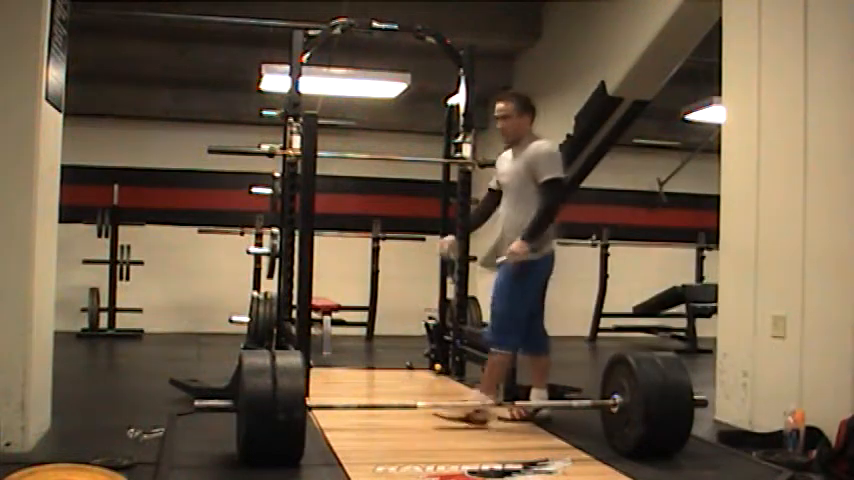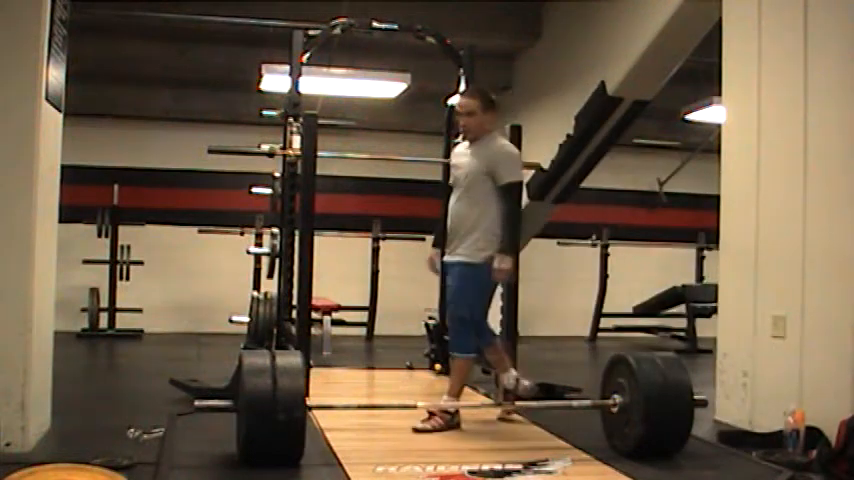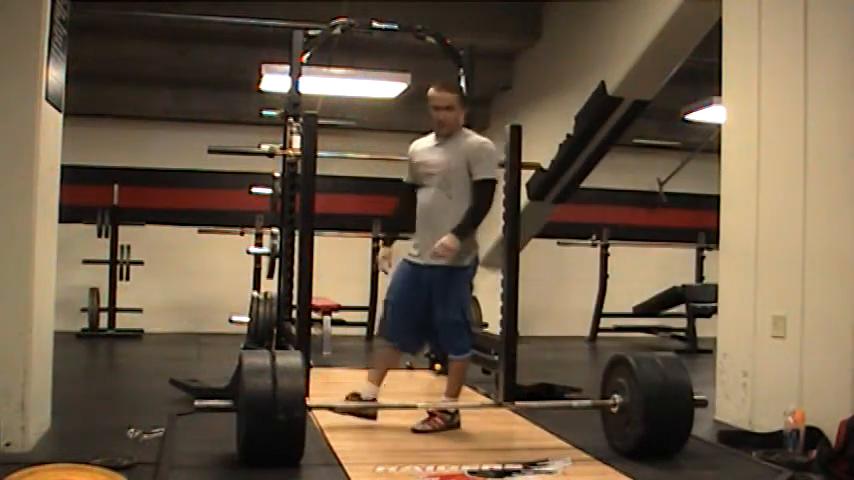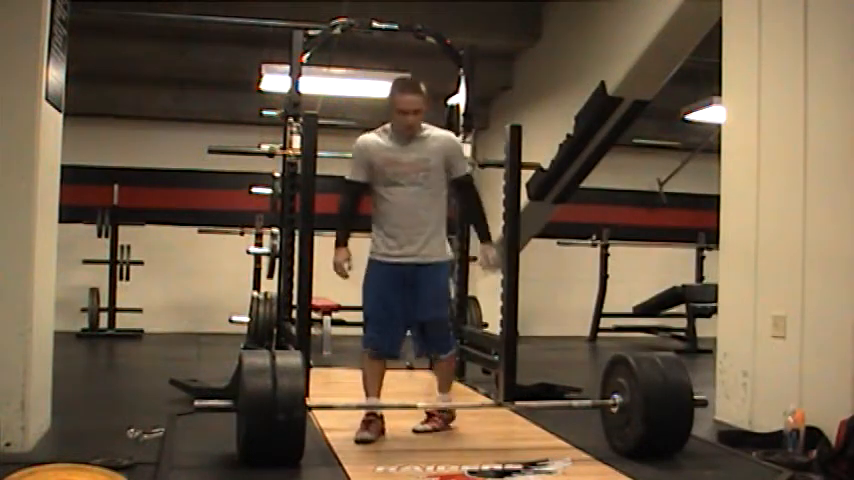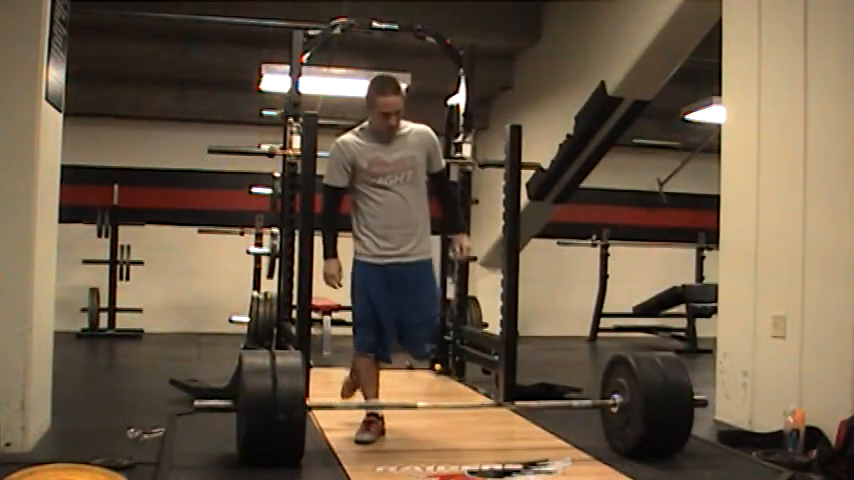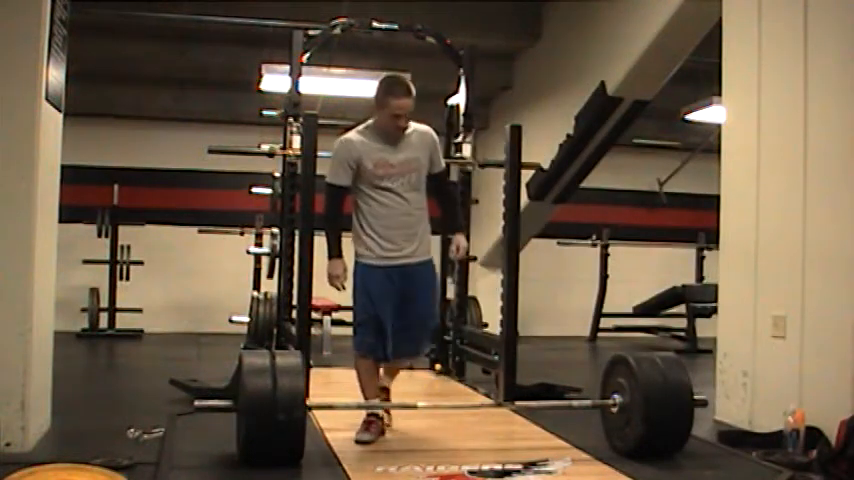
dt=0.4s
person 1, frame 1
left shoulder: (543, 153)
right shoulder: (505, 159)
left elbow: (553, 201)
right elbow: (489, 203)
left wrist: (526, 240)
right wrist: (457, 234)
left hip: (528, 257)
right hip: (512, 256)
left knee: (504, 329)
right knee: (530, 330)
left ankle: (481, 405)
right ankle: (539, 400)
person 1, frame 2
left shoulder: (501, 152)
right shoulder: (459, 152)
left elbow: (512, 206)
left wrist: (507, 253)
right wrist: (438, 245)
left hip: (477, 258)
right hip: (456, 255)
left knee: (462, 330)
right knee: (473, 328)
left ankle: (449, 408)
right ankle: (514, 383)
person 1, frame 3
left shoulder: (479, 148)
right shoulder: (418, 149)
left elbow: (483, 200)
left wrist: (457, 235)
right wrist: (387, 241)
left hip: (453, 260)
right hip: (416, 257)
left knee: (453, 333)
right knee: (394, 326)
left ankle: (449, 409)
right ankle: (368, 396)
person 1, frame 4
left shoulder: (446, 143)
right shoulder: (368, 145)
left elbow: (467, 194)
right elbow: (351, 197)
left wrist: (485, 240)
right wrist: (341, 243)
left hip: (432, 259)
right hip: (384, 259)
left knee: (438, 335)
right knee: (376, 337)
left ankle: (444, 407)
right ankle: (373, 413)
person 1, frame 5
left shoulder: (423, 137)
right shoulder: (347, 147)
left elbow: (443, 187)
right elbow: (331, 204)
left wrist: (458, 231)
right wrist: (329, 256)
left hip: (418, 257)
right hip: (371, 260)
left knee: (421, 333)
right knee: (368, 337)
left ankle: (360, 371)
right ankle: (373, 414)
person 1, frame 6
left shoulder: (426, 138)
right shoulder: (351, 145)
left elbow: (442, 187)
right elbow: (334, 204)
left wrist: (457, 231)
right wrist: (335, 256)
left hip: (419, 258)
right hip: (374, 261)
left knee: (417, 335)
right knee: (369, 339)
left ankle: (382, 386)
right ankle: (373, 413)
